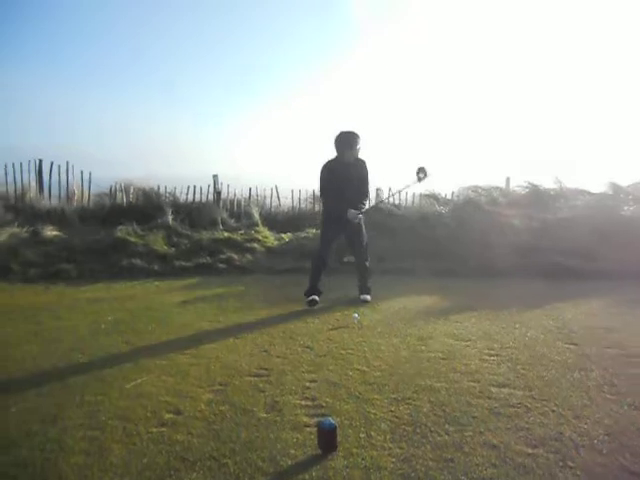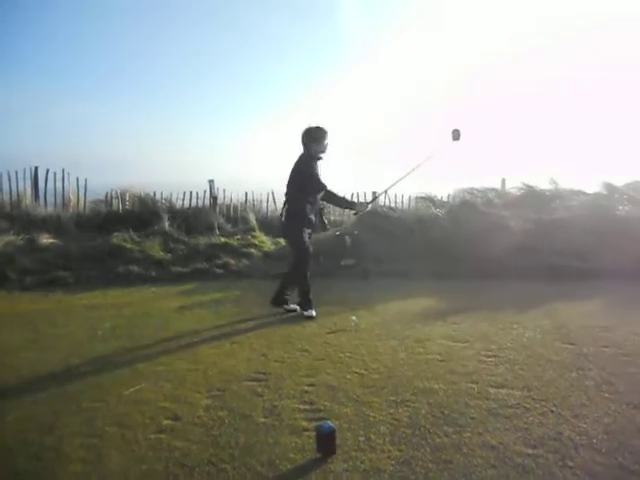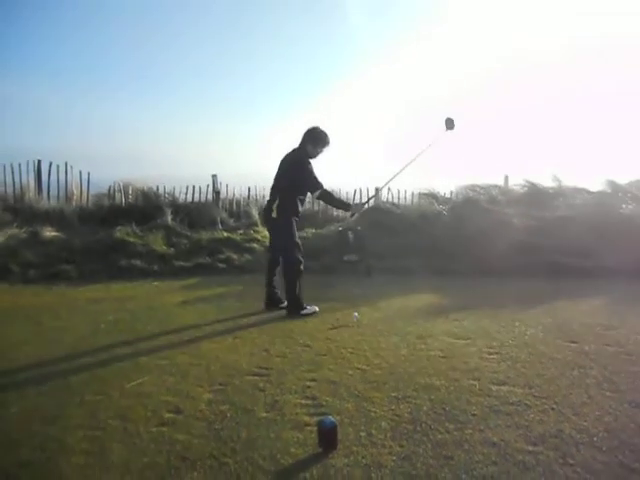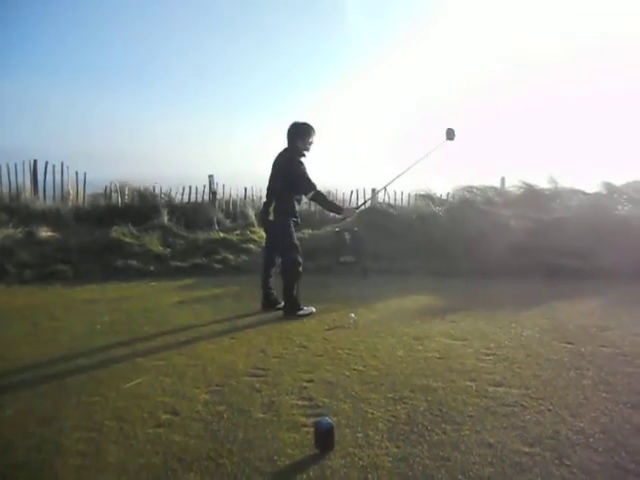
dt=0.5s
person 1, frame 1
left shoulder: (360, 165)
right shoulder: (329, 168)
left elbow: (364, 192)
right elbow: (326, 198)
left wrist: (359, 208)
right wrist: (346, 211)
left hip: (355, 214)
right hip: (332, 216)
left knee: (361, 253)
right knee: (322, 253)
left ankle: (364, 290)
right ankle: (313, 292)
person 1, frame 2
left shoulder: (309, 163)
right shoulder: (306, 165)
right elbow: (324, 193)
left wrist: (320, 216)
right wrist: (353, 205)
left hip: (302, 218)
right hip: (294, 219)
left knee: (301, 260)
right knee: (303, 260)
left ankle: (281, 297)
right ankle: (306, 304)
person 1, frame 3
left shoulder: (294, 158)
right shoulder: (301, 163)
right elbow: (320, 193)
right wrist: (348, 207)
left hip: (277, 213)
right hip: (282, 215)
left knee: (276, 257)
right knee: (293, 260)
left ankle: (273, 299)
right ankle: (295, 305)
person 1, frame 4
left shoulder: (285, 157)
right shoulder: (293, 162)
right elbow: (313, 193)
right wrist: (340, 210)
left hip: (273, 215)
right hip: (280, 217)
left knee: (271, 258)
right knee: (293, 260)
left ankle: (270, 300)
right ankle: (292, 306)
